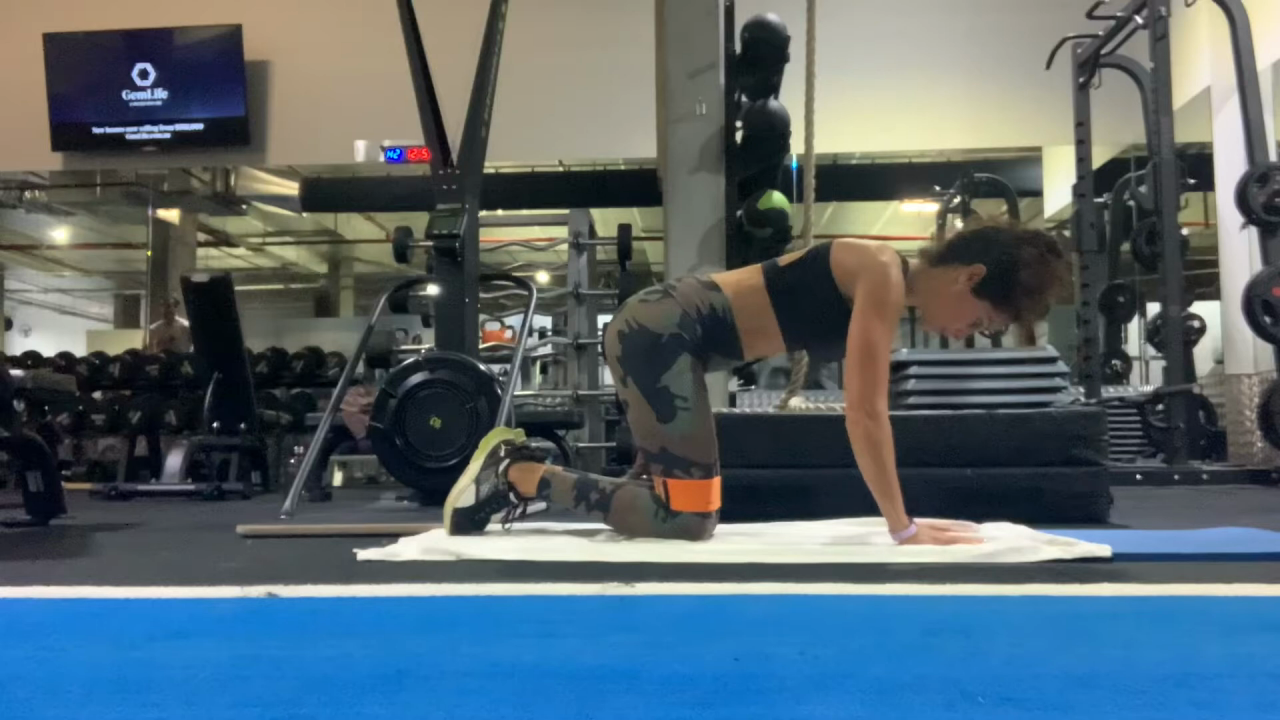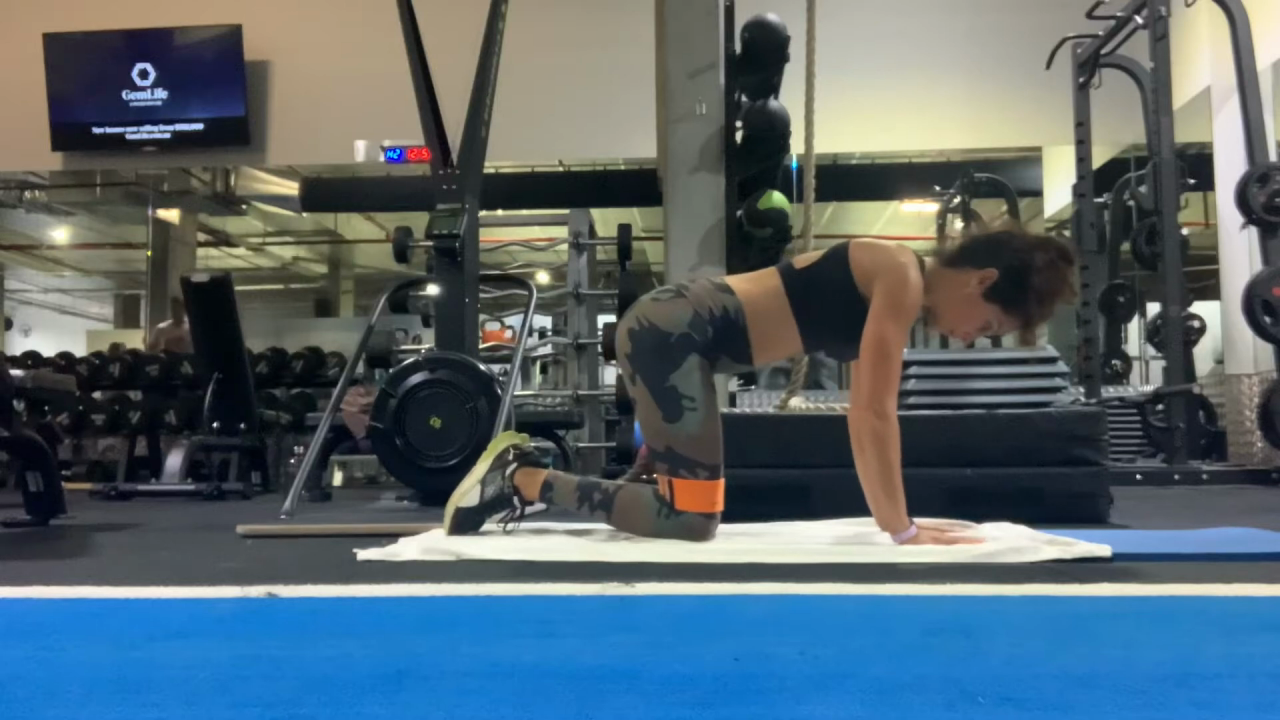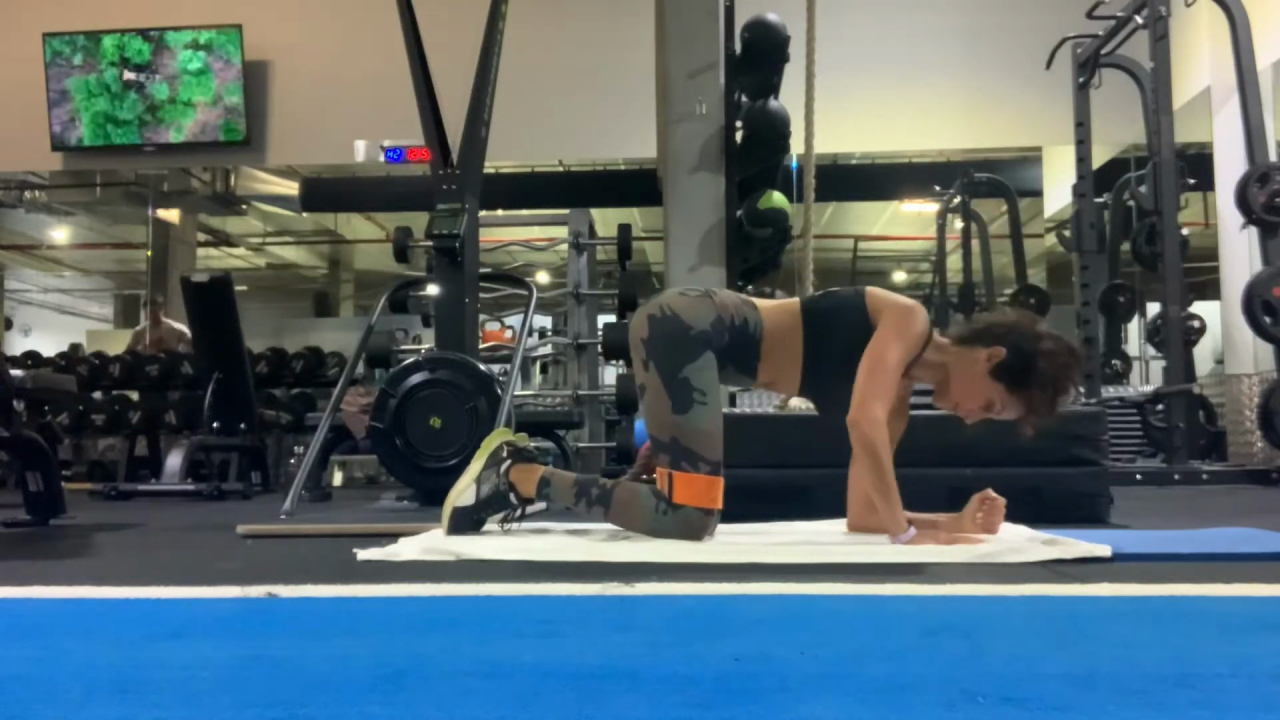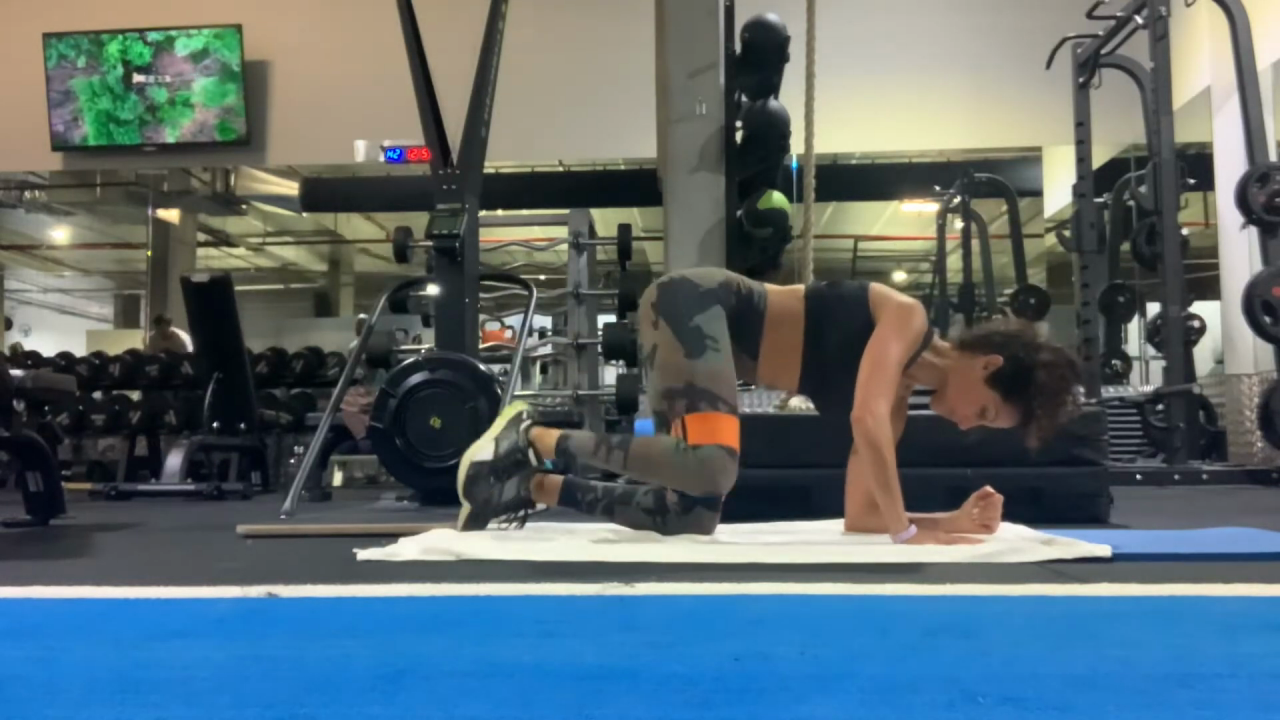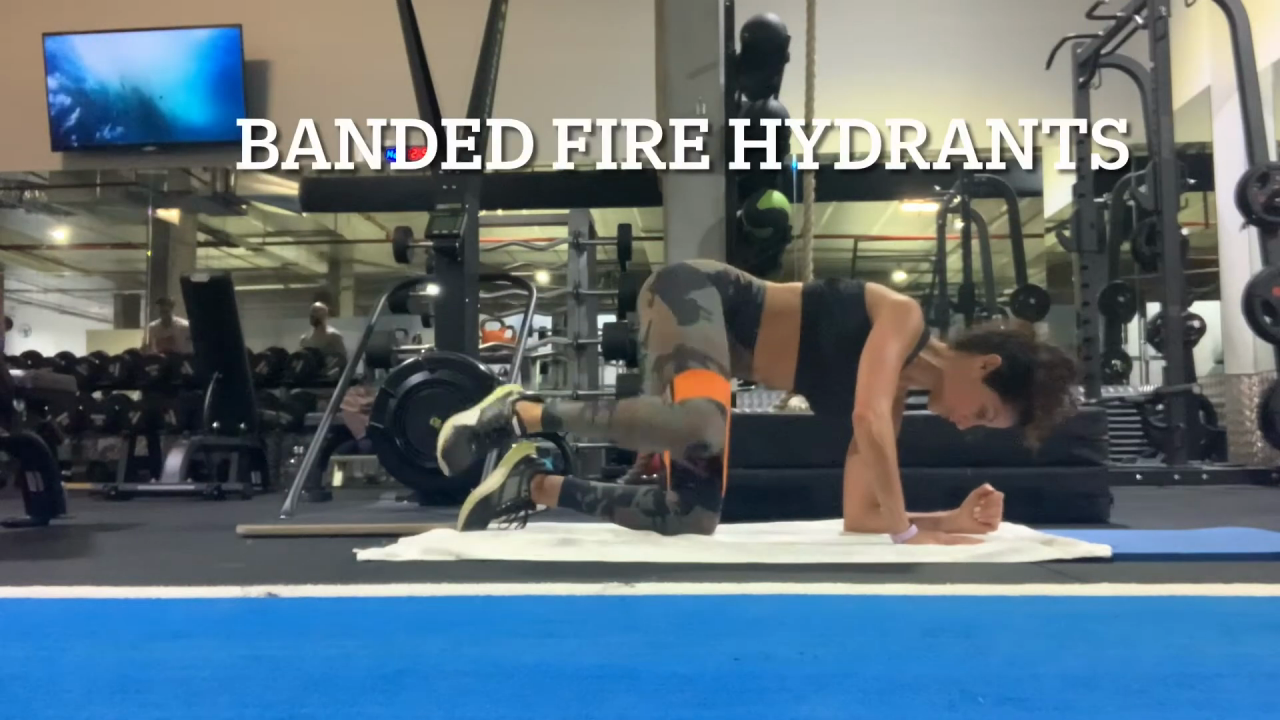
dt=1s
person 1, frame 1
left shoulder: (874, 291)
right shoulder: (883, 275)
left elbow: (860, 417)
right elbow: (868, 414)
left wrist: (901, 518)
right wrist: (903, 528)
left hip: (662, 336)
right hip: (658, 331)
left knee: (684, 505)
right knee: (686, 520)
left ankle: (520, 467)
right ankle: (512, 472)
person 1, frame 2
left shoulder: (884, 298)
right shoulder: (901, 276)
left elbow: (862, 420)
right elbow: (877, 415)
left wrist: (887, 520)
right wrist: (903, 530)
left hip: (676, 337)
right hip: (671, 332)
left knee: (686, 504)
right knee: (690, 521)
left ankle: (522, 474)
right ankle: (518, 479)
person 1, frame 3
left shoulder: (900, 394)
right shoulder: (907, 320)
left elbow: (861, 515)
right elbow: (862, 422)
left wrist: (952, 523)
right wrist: (905, 531)
left hip: (695, 346)
right hip: (686, 326)
left knee: (690, 517)
right knee: (686, 520)
left ankle: (522, 472)
right ankle: (514, 474)
person 1, frame 4
left shoulder: (899, 396)
right shoulder: (907, 317)
left elbow: (859, 515)
right elbow: (864, 418)
left wrist: (947, 521)
right wrist: (904, 529)
left hip: (714, 334)
right hip: (695, 304)
left knee: (693, 516)
right knee: (711, 464)
left ankle: (535, 484)
right ankle: (530, 441)
person 1, frame 5
left shoulder: (897, 390)
right shoulder: (903, 316)
left elbow: (858, 515)
right elbow: (868, 418)
left wrist: (951, 520)
right wrist: (905, 530)
left hip: (708, 348)
right hip: (693, 291)
left knee: (692, 517)
right knee: (701, 428)
left ankle: (533, 484)
right ankle: (515, 415)
